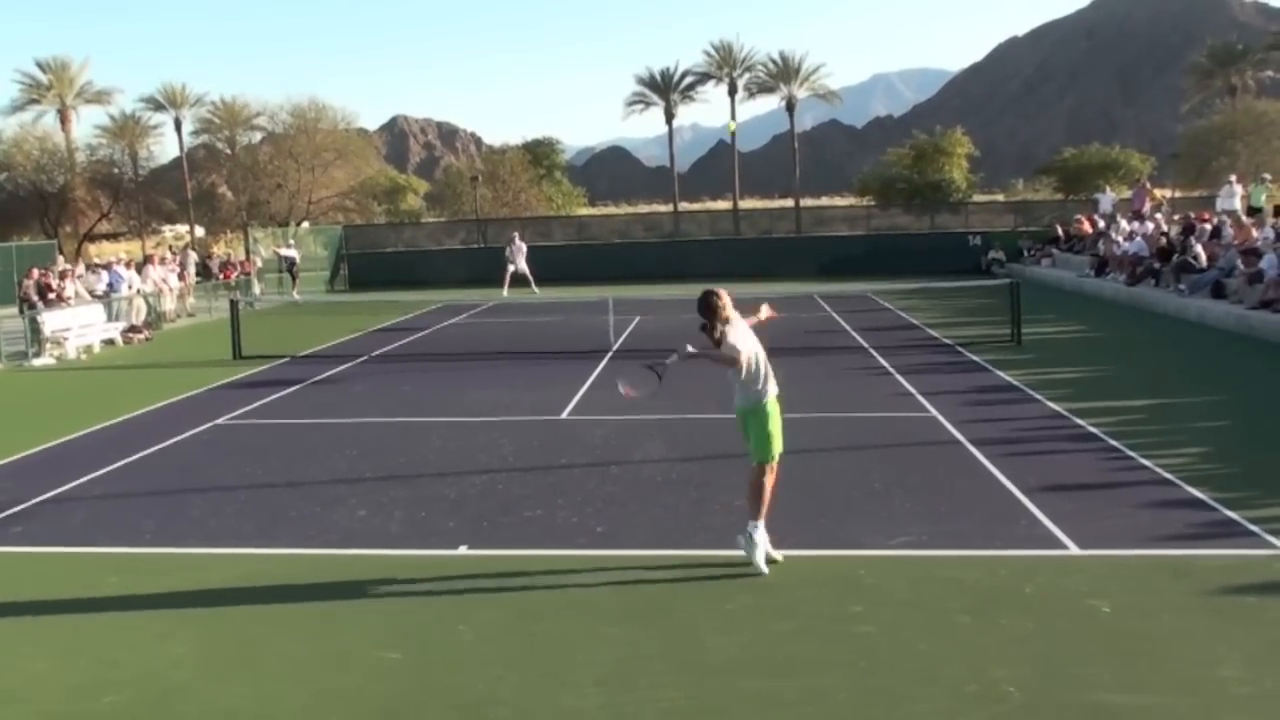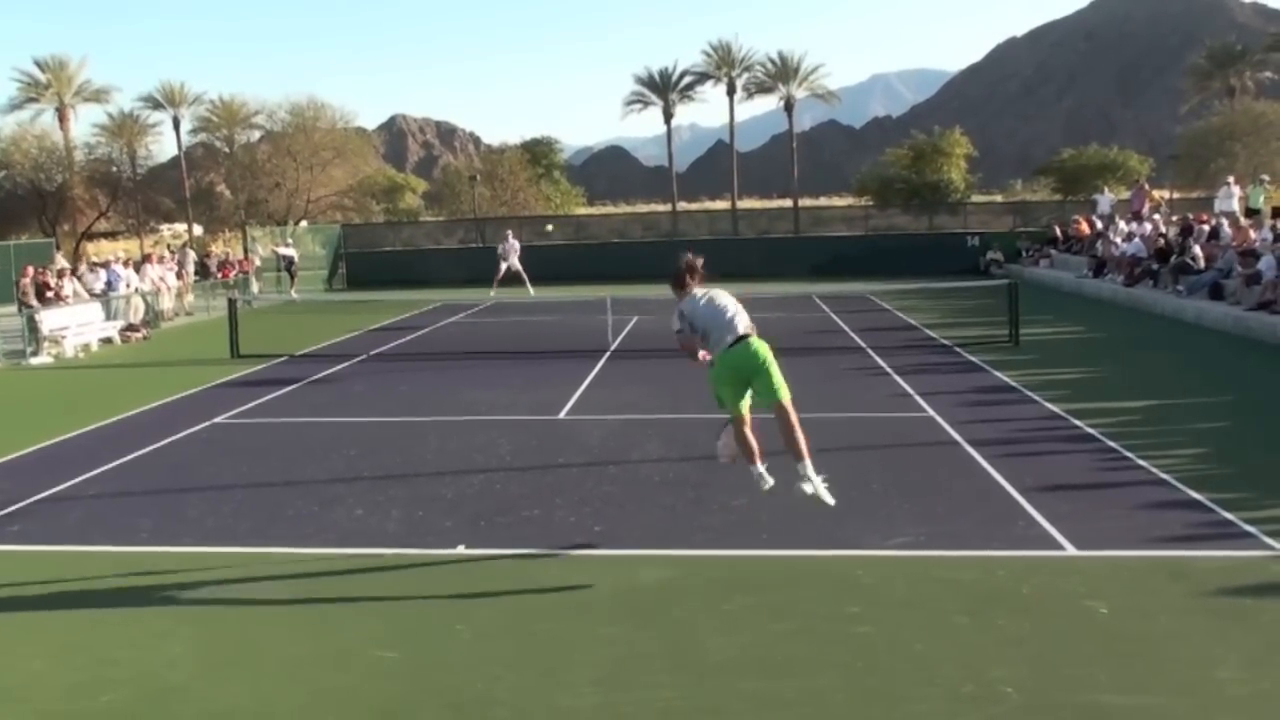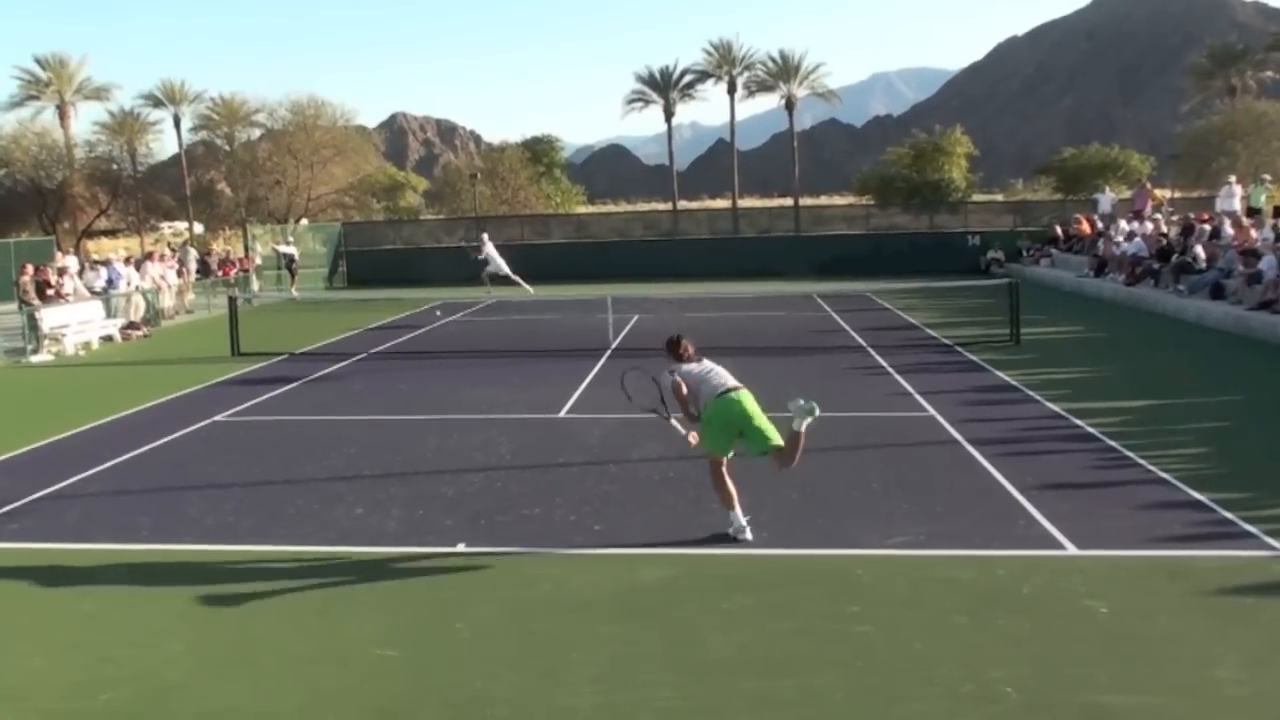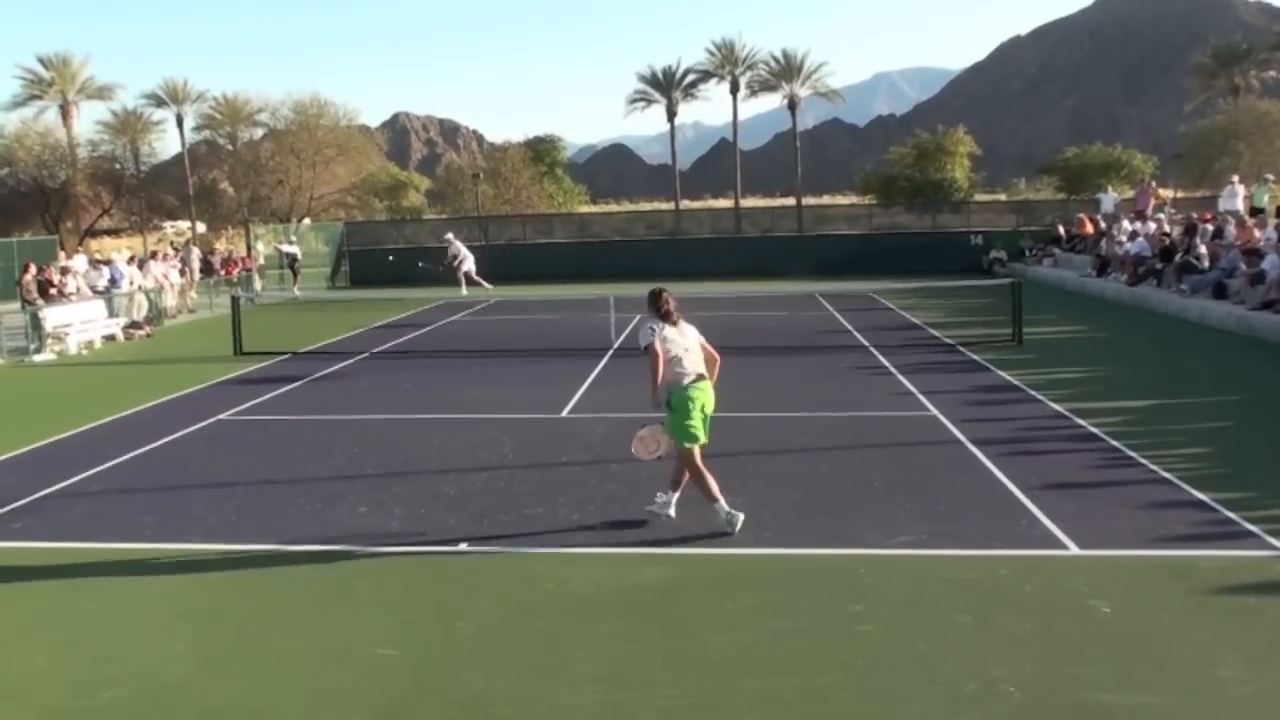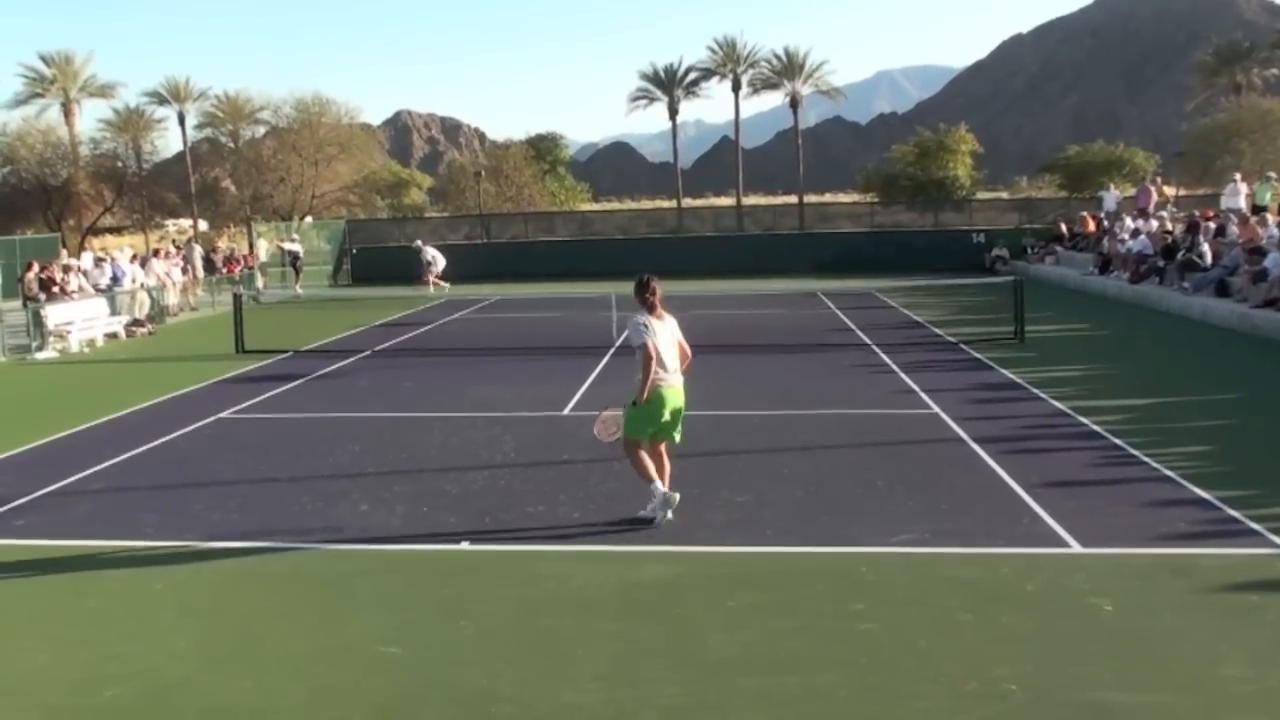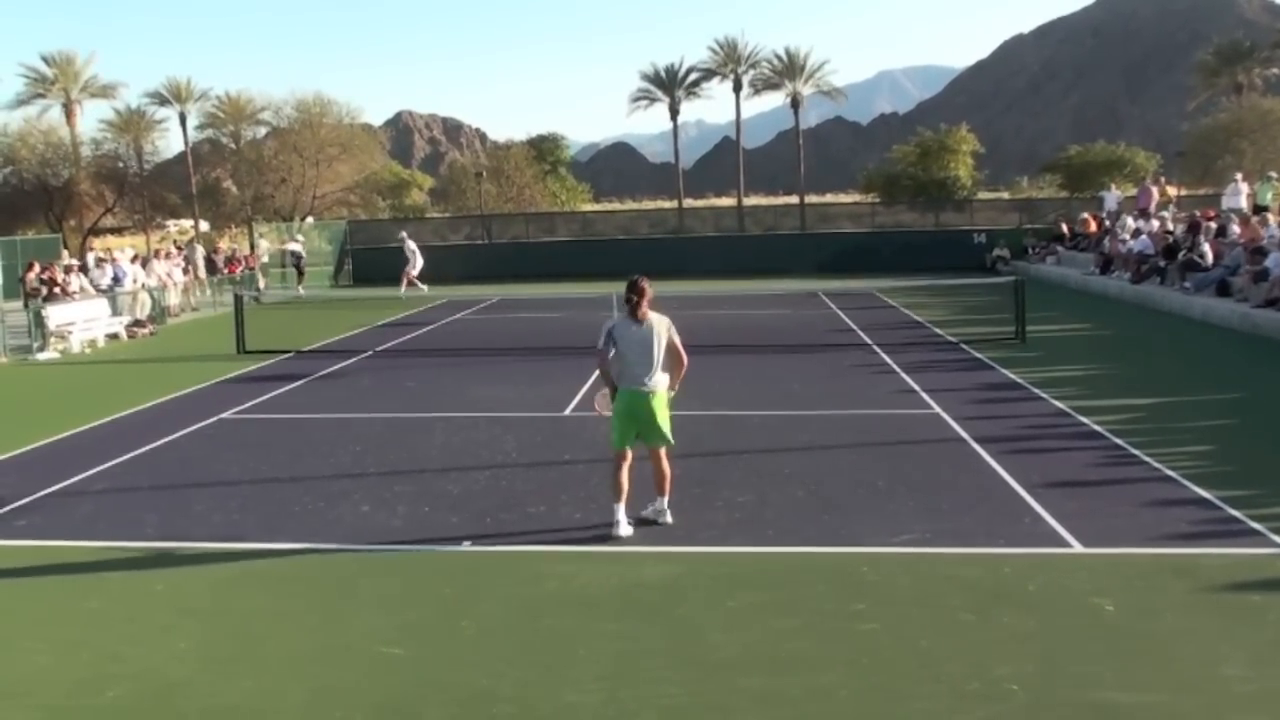
dt=0.3s
person 1, frame 1
left shoulder: (731, 323)
right shoulder: (726, 337)
right elbow: (737, 358)
left wrist: (757, 317)
left hip: (759, 402)
right hip: (759, 405)
left knee: (768, 469)
right knee: (765, 470)
left ankle: (757, 540)
right ankle: (756, 537)
person 1, frame 2
left shoulder: (680, 311)
right shoulder: (717, 294)
left elbow: (688, 348)
left hip: (727, 362)
right hip: (752, 349)
left knee: (740, 422)
right knee: (785, 412)
left ankle: (759, 472)
right ankle: (808, 476)
person 1, frame 3
left shoulder: (673, 372)
right shoulder: (706, 364)
left elbow: (681, 393)
left wrist: (692, 417)
right wrist: (702, 431)
left hip: (719, 409)
right hip: (743, 399)
left knee: (717, 467)
right knee: (785, 460)
left ankle: (739, 525)
right ankle: (799, 415)
person 1, frame 4
left shoulder: (650, 330)
right shoulder: (688, 328)
left elbow: (656, 358)
right elbow: (714, 359)
left wrist: (654, 394)
left hip: (683, 397)
right hip: (703, 391)
left knee: (691, 462)
right knee: (680, 454)
left ankle: (727, 513)
right ankle: (668, 502)
person 1, frame 5
left shoulder: (638, 323)
right shoulder: (670, 320)
left elbow: (650, 358)
right elbow: (687, 355)
left wrist: (641, 394)
left hip: (656, 393)
right hip: (676, 391)
left knee: (632, 445)
right knee: (658, 448)
left ankle: (662, 494)
right ankle: (661, 503)
person 1, frame 6
left shoulder: (614, 327)
right shoulder: (663, 323)
left elbow: (603, 365)
right elbow: (682, 360)
left wrist: (614, 390)
right wrist: (672, 385)
left hip: (626, 398)
right hip: (655, 397)
left knee: (621, 458)
right knee: (659, 454)
left ankle: (620, 520)
right ankle: (661, 507)
